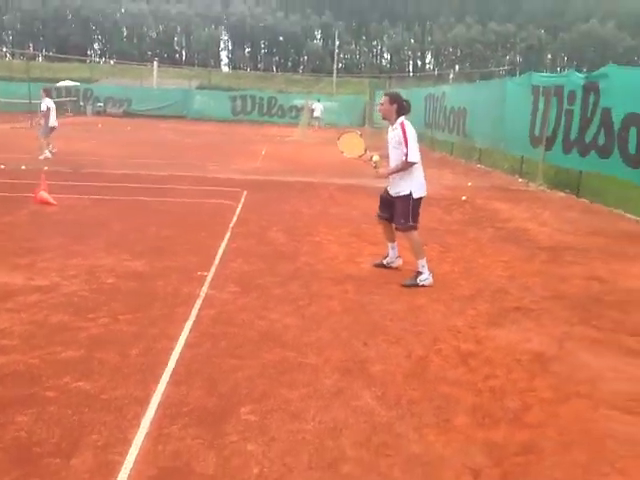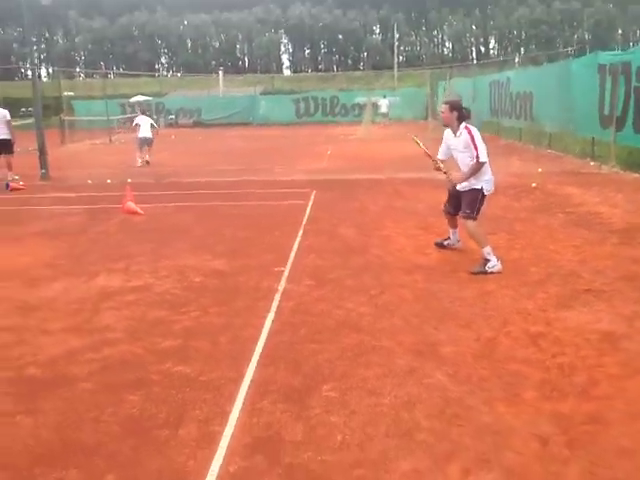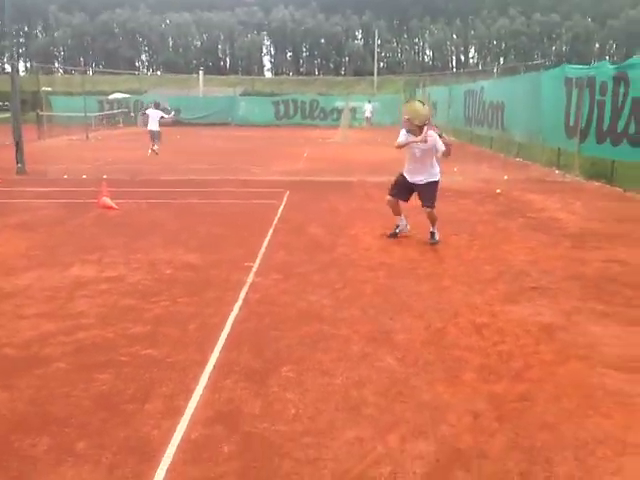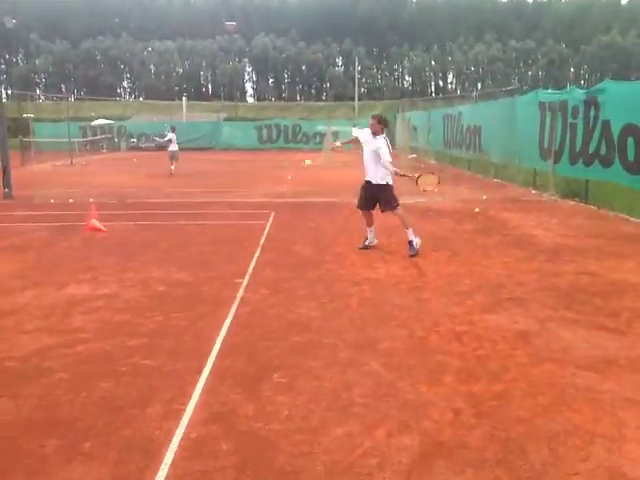
dt=0.5s
person 1, frame 1
left shoulder: (405, 128)
right shoulder: (392, 127)
left elbow: (411, 160)
left wrist: (388, 171)
right wrist: (379, 156)
left hip: (409, 188)
right hip: (396, 186)
left knee: (408, 228)
right knee: (384, 218)
left ankle: (424, 274)
right ankle: (393, 257)
person 1, frame 2
left shoulder: (469, 133)
right shoulder: (447, 134)
left elbow: (481, 162)
right elbow: (443, 157)
left wrist: (462, 177)
left hip: (478, 183)
right hip: (463, 182)
left knee: (468, 221)
right knee: (449, 211)
left ankle: (492, 261)
right ankle: (454, 240)
person 1, frame 3
left shoulder: (432, 135)
right shoulder: (406, 132)
left elbow: (444, 152)
right elbow: (397, 145)
left wrist: (447, 150)
right wrist: (415, 140)
left hip: (429, 177)
right hip: (409, 175)
left knee: (428, 209)
right knee: (391, 199)
left ankle: (434, 231)
right ankle: (402, 226)
person 1, frame 4
left shoulder: (382, 142)
right shoulder: (367, 133)
left elbow: (386, 162)
right elbow: (357, 137)
left wrist: (395, 171)
left hip: (381, 181)
right hip: (371, 180)
left knee: (395, 209)
right knee: (365, 209)
left ankle: (413, 240)
right ankle: (371, 239)
